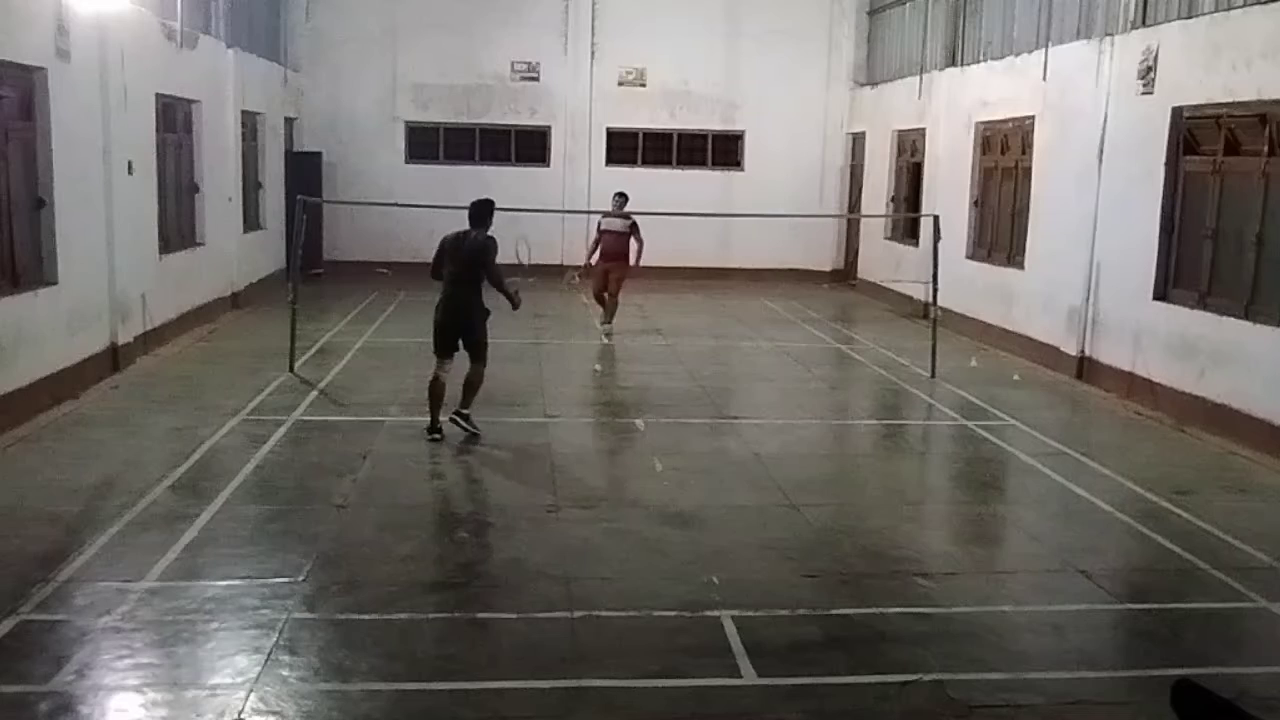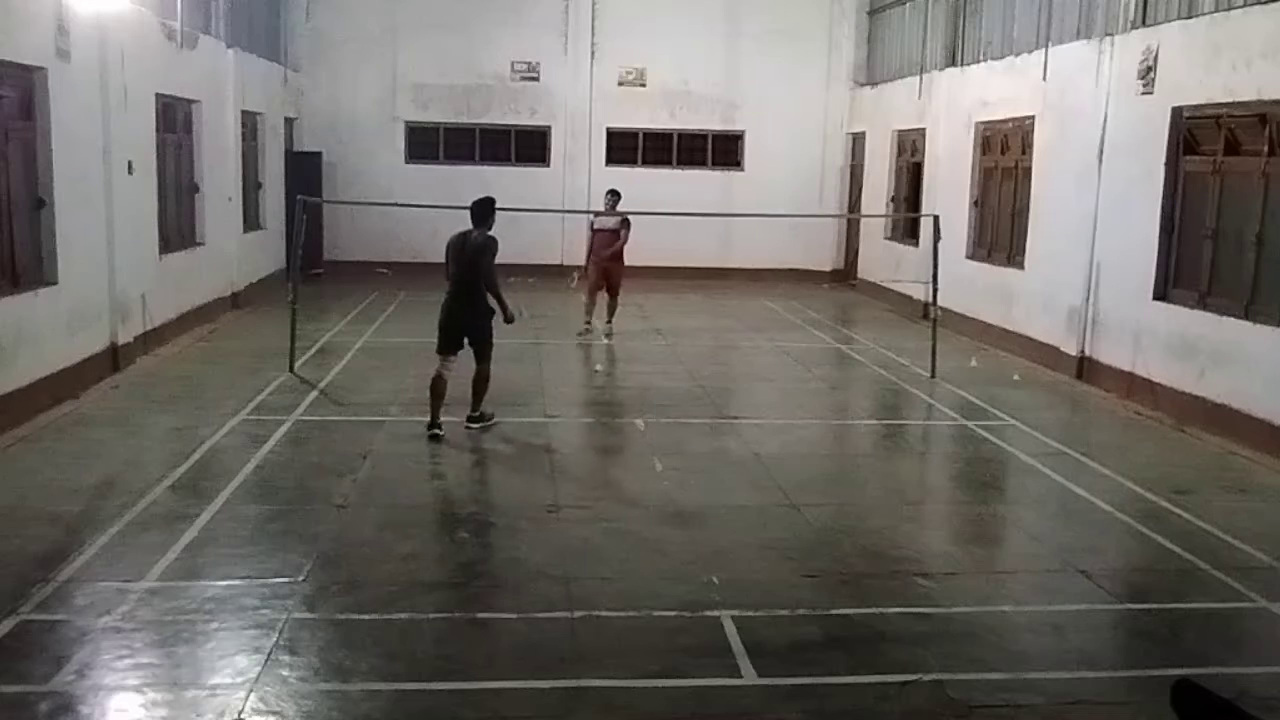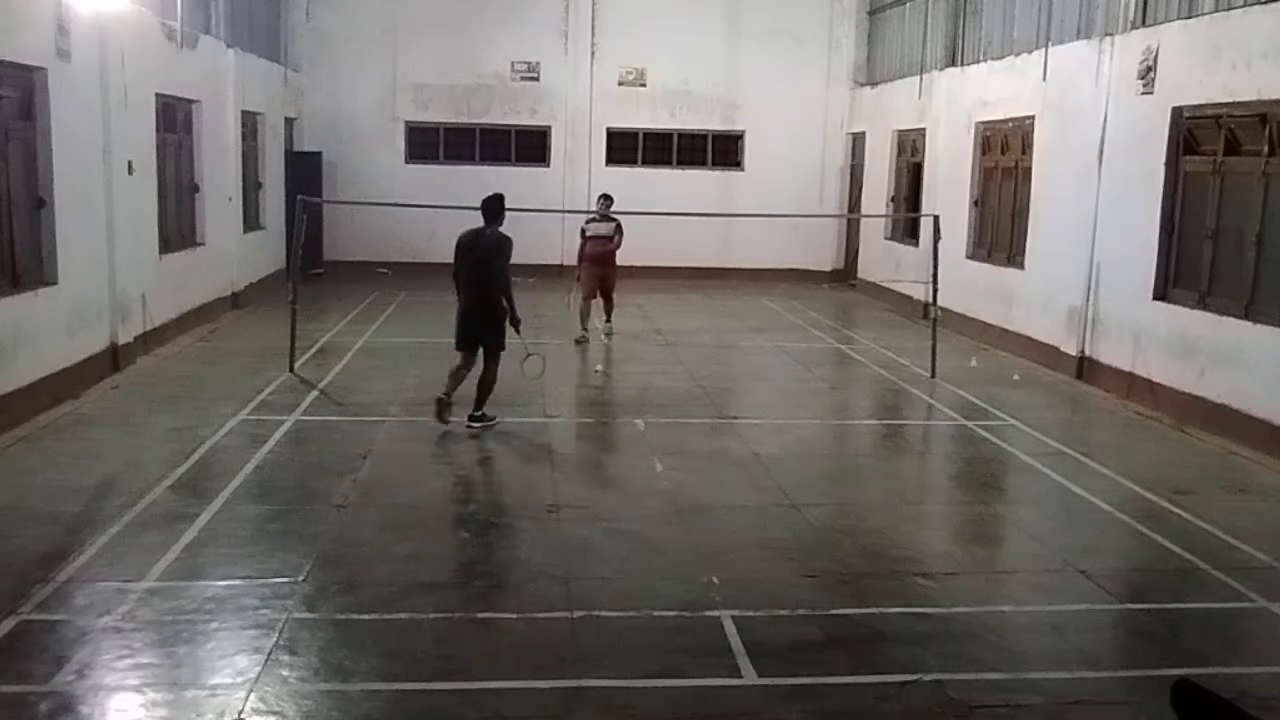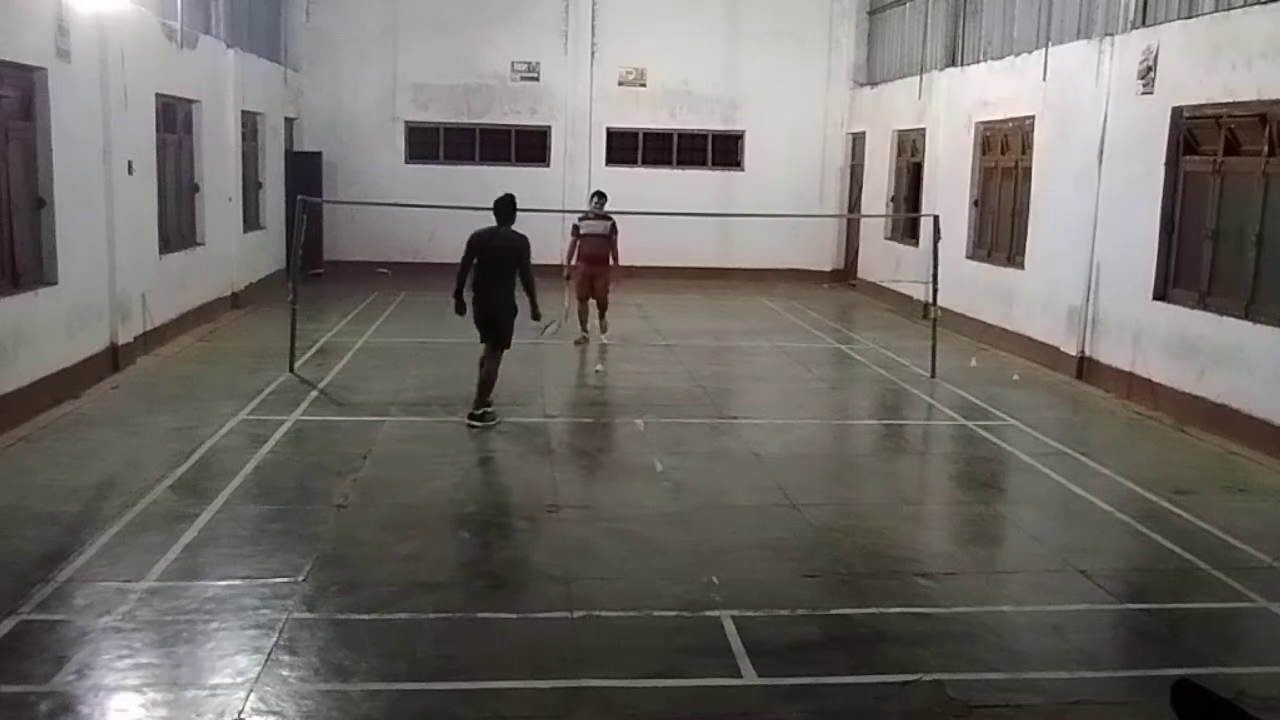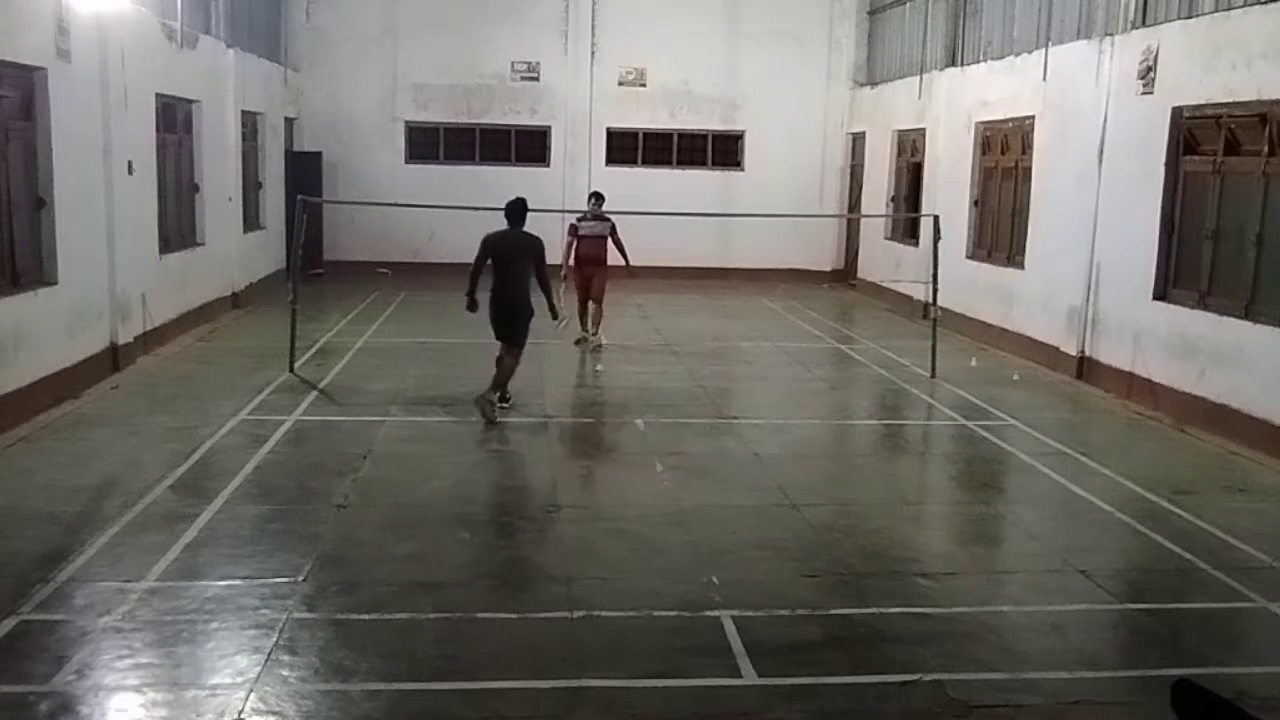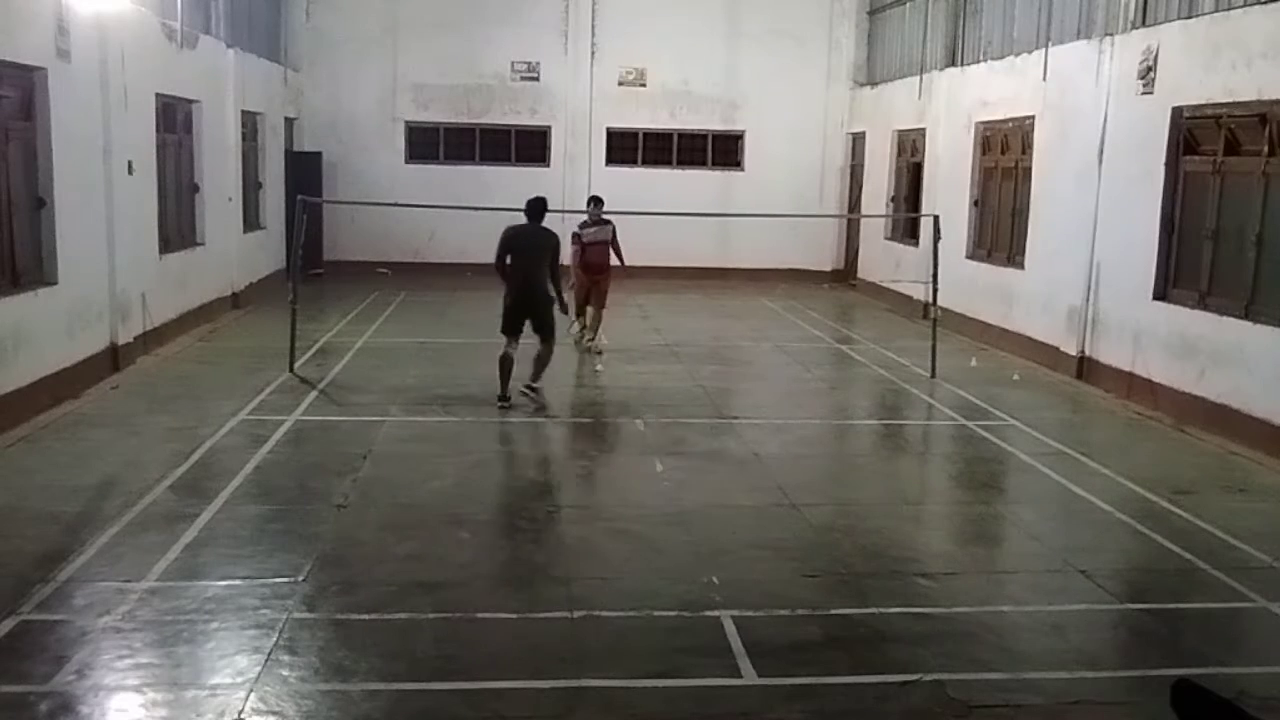
dt=0.2s
person 1, frame 1
left shoulder: (448, 240)
right shoulder: (486, 242)
left elbow: (435, 272)
right elbow: (492, 276)
right wrist: (511, 297)
left hip: (445, 308)
right hip: (471, 309)
left knee: (441, 367)
right knee: (478, 363)
left ankle: (434, 425)
right ankle: (463, 411)
person 1, frame 2
left shoulder: (454, 240)
right shoulder: (487, 242)
right elbow: (487, 277)
right wrist: (505, 309)
left hip: (450, 307)
right hip: (476, 309)
left knee: (445, 365)
right knee: (483, 363)
left ankle: (434, 421)
right ankle: (475, 414)
person 1, frame 3
left shoulder: (465, 237)
right shoulder: (502, 241)
left elbow: (456, 273)
right elbow: (502, 278)
right wrist: (512, 311)
left hip: (466, 307)
right hip: (490, 308)
left knee: (467, 360)
right knee: (491, 362)
left ankle: (446, 396)
right ankle: (477, 413)
person 1, frame 4
left shoulder: (477, 236)
right shoulder: (520, 241)
left elbow: (464, 268)
right elbow: (526, 276)
left wrist: (458, 297)
right wrist: (534, 306)
left hip: (479, 303)
right hip: (502, 304)
left knee: (489, 350)
right knee: (493, 357)
left ankle: (483, 399)
right ankle: (478, 411)
person 1, frame 5
left shoulder: (491, 239)
right shoulder: (535, 243)
left elbow: (476, 269)
right elbow: (542, 277)
left wrist: (471, 295)
right wrist: (551, 304)
left hip: (497, 302)
right hip: (520, 303)
left knee: (505, 348)
right knee: (512, 355)
left ankle: (502, 394)
right ankle: (489, 396)
person 1, frame 6
left shoulder: (510, 232)
right shoulder: (552, 238)
left elbow: (499, 264)
right elbow: (554, 272)
right wrist: (560, 299)
left hip: (515, 294)
right hip: (539, 295)
left knee: (510, 344)
right knee: (547, 343)
left ankle: (504, 394)
right ankle: (533, 384)
